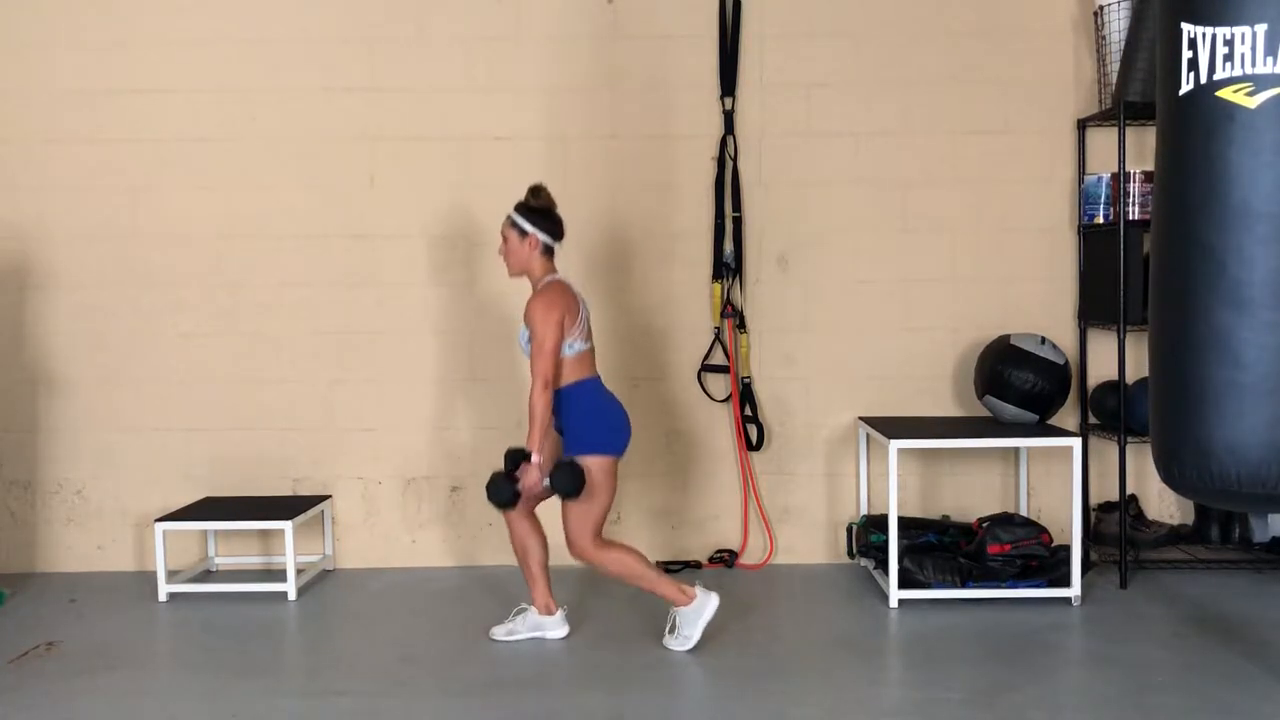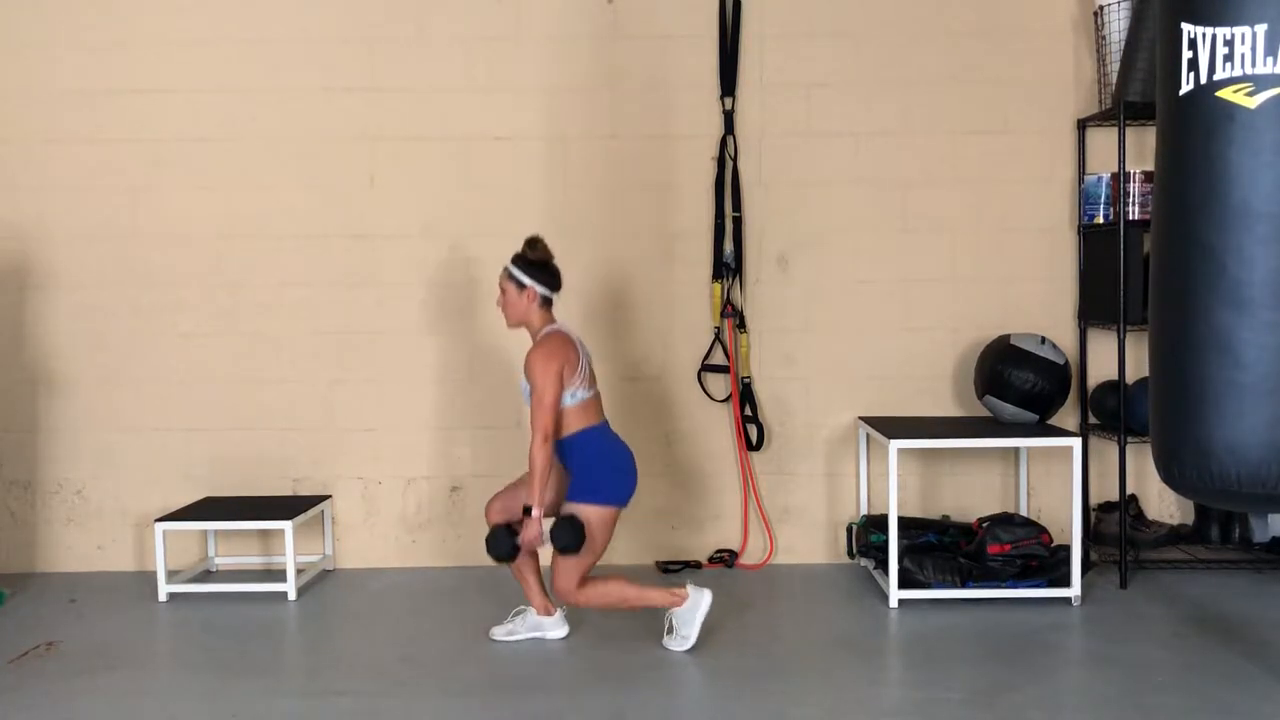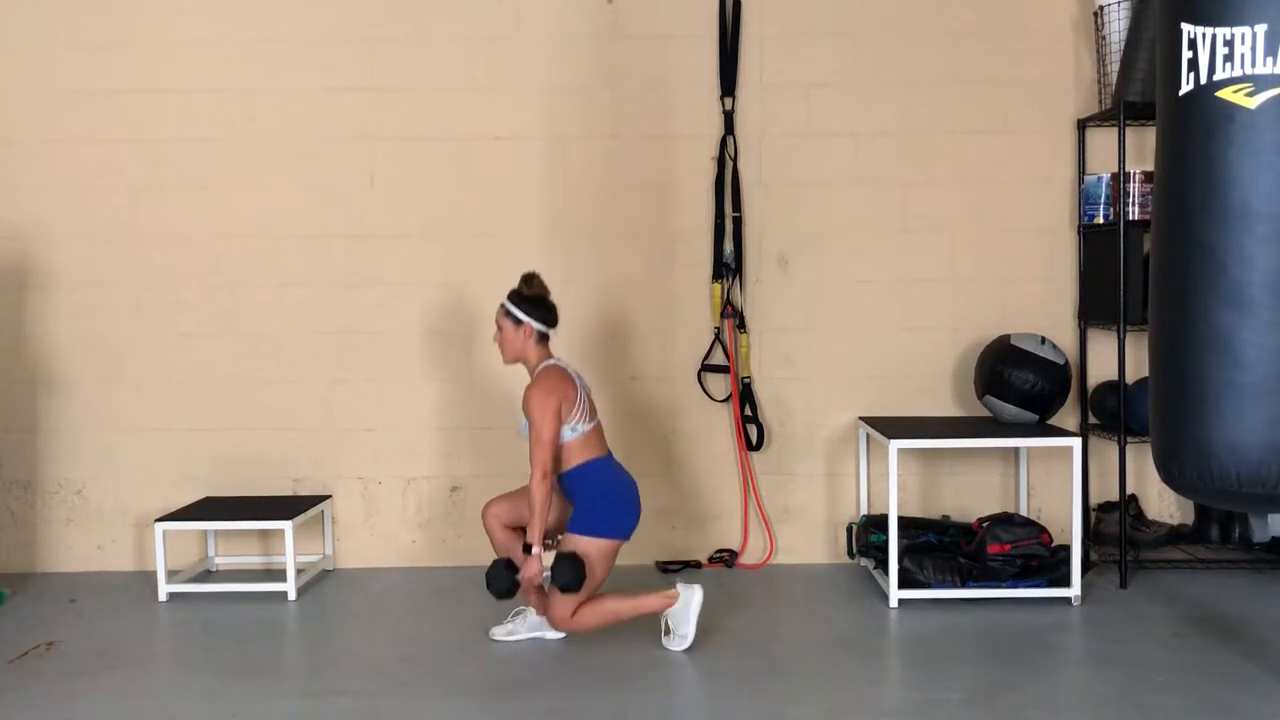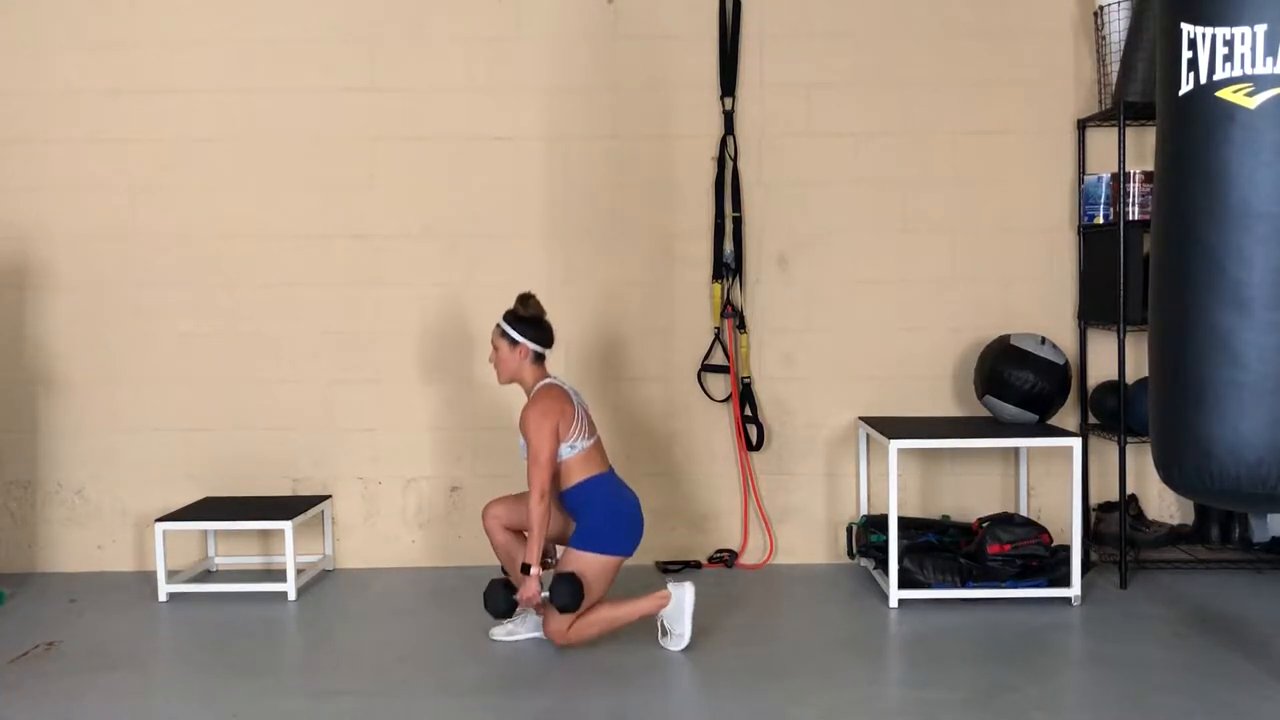
dt=0.2s
person 1, frame 1
left shoulder: (544, 300)
right shoulder: (558, 292)
left elbow: (543, 383)
left wrist: (534, 455)
right wrist: (542, 448)
left hip: (590, 423)
right hip: (581, 419)
left knee: (583, 541)
right knee: (514, 503)
left ankle: (690, 599)
right ankle: (544, 613)
person 1, frame 2
left shoulder: (544, 352)
right shoulder: (560, 340)
left elbow: (543, 437)
left wrist: (535, 513)
right wrist: (535, 504)
left hip: (598, 469)
right hip: (589, 462)
left knee: (568, 585)
right knee: (498, 512)
left ankle: (683, 600)
right ankle: (543, 614)
person 1, frame 3
left shoulder: (542, 388)
right shoulder: (557, 373)
left elbow: (542, 474)
left wrist: (533, 550)
right wrist: (540, 530)
left hip: (602, 501)
right hip: (595, 490)
left knee: (564, 615)
right knee: (495, 515)
left ankle: (674, 600)
right ankle: (538, 611)
person 1, frame 4
left shoulder: (539, 408)
right shoulder: (555, 392)
left elbow: (540, 495)
left wrist: (531, 569)
right wrist: (537, 552)
left hip: (605, 517)
right hip: (595, 506)
left knee: (560, 629)
right knee: (495, 515)
left ankle: (667, 600)
right ankle: (538, 612)
